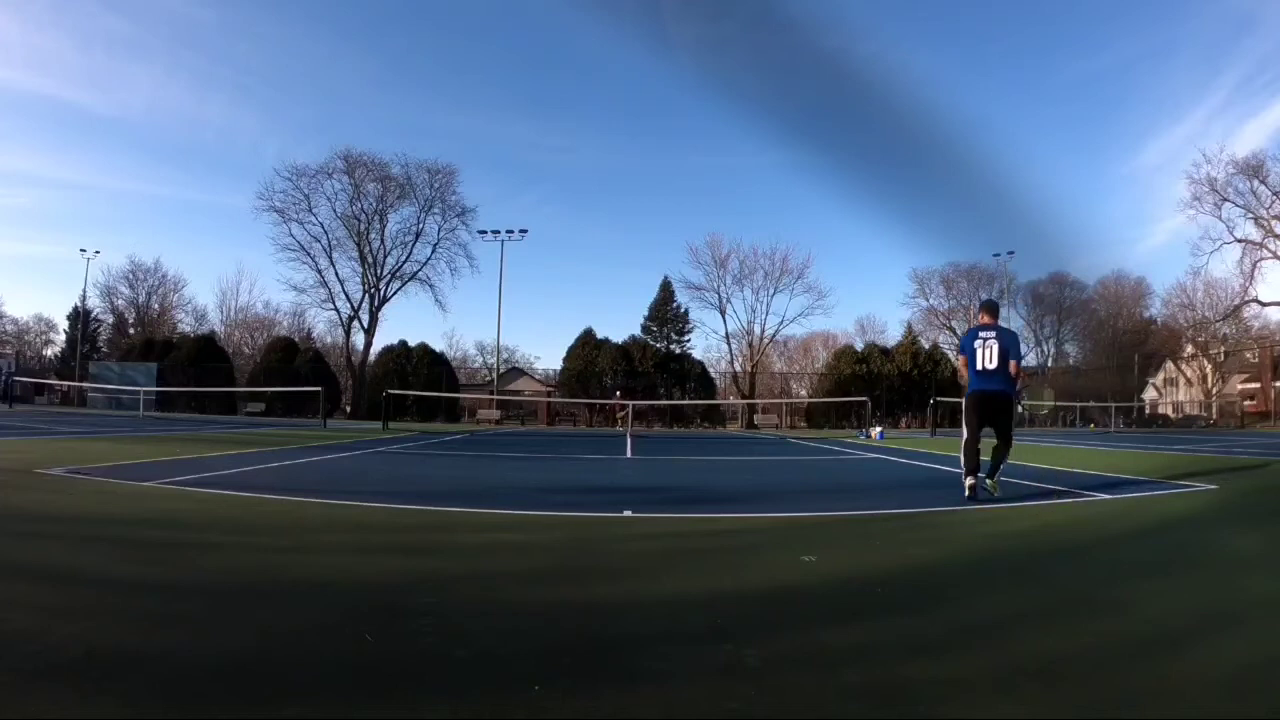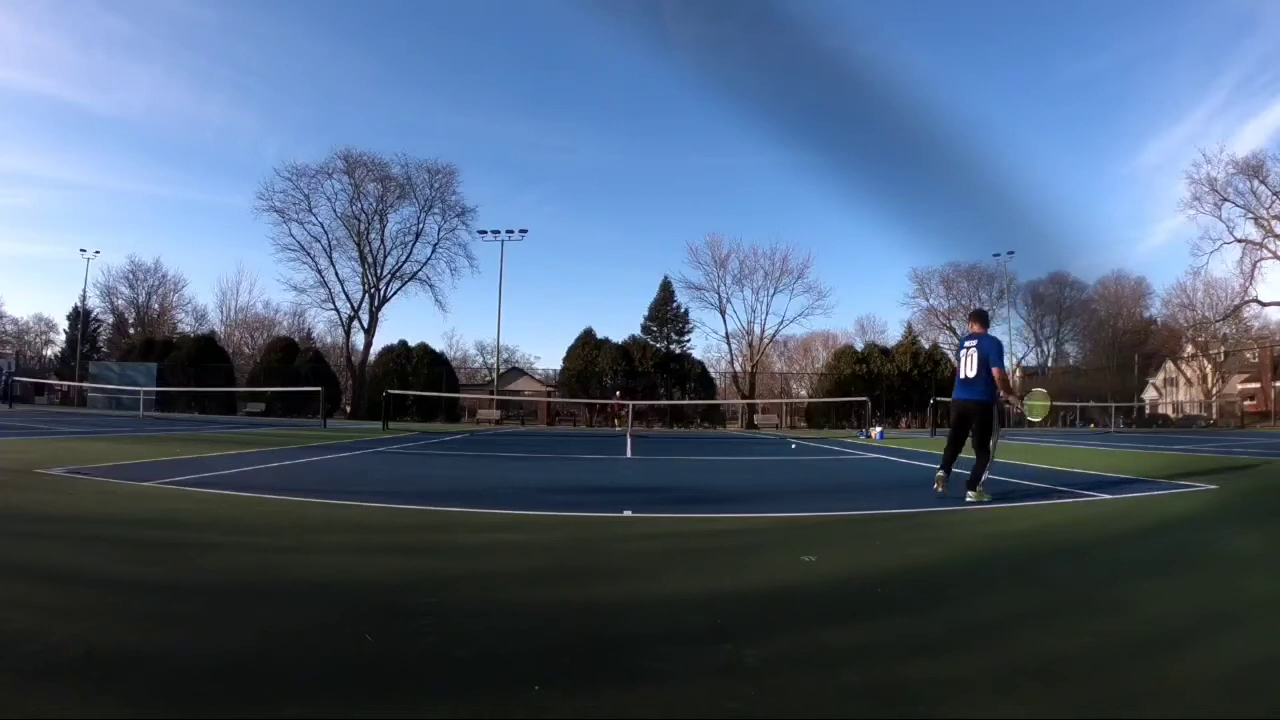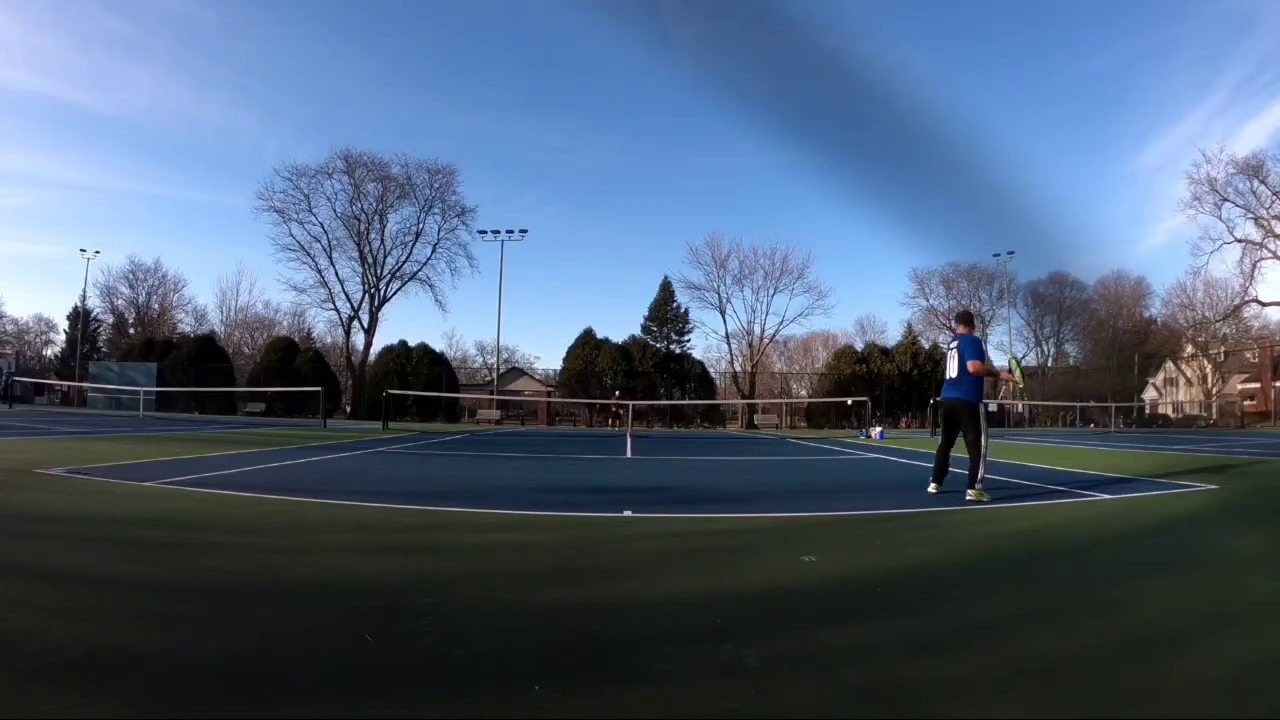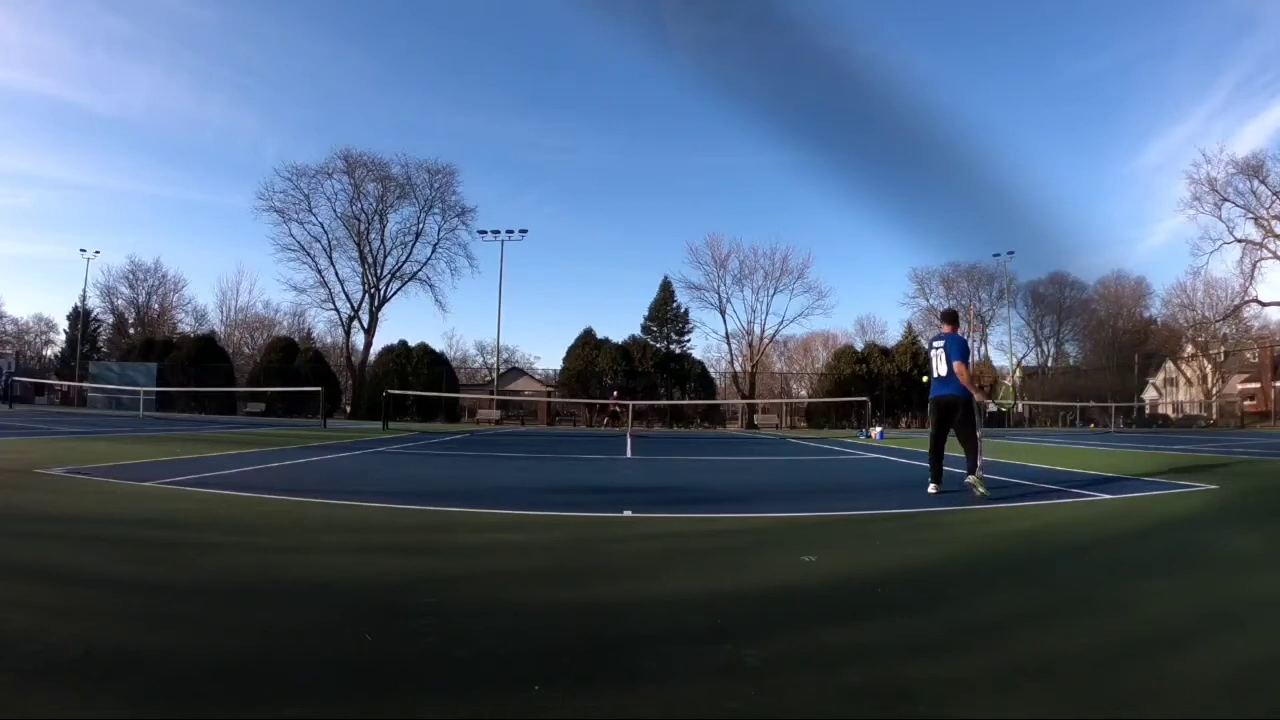
dt=0.2s
person 1, frame 1
left shoulder: (969, 335)
right shoulder: (1009, 335)
left elbow: (962, 365)
right elbow: (1014, 369)
right wrist: (1013, 387)
left hip: (975, 393)
right hip: (1002, 394)
left knee: (971, 439)
right knee: (1004, 440)
left ankle: (970, 477)
right ankle: (991, 478)
person 1, frame 2
left shoulder: (963, 343)
right shoulder: (992, 342)
right elbow: (998, 374)
right wrist: (1010, 394)
left hip: (959, 400)
right hip: (982, 402)
left knee: (953, 443)
right knee: (984, 448)
left ankle: (942, 472)
right ankle: (974, 489)
person 1, frame 3
left shoulder: (953, 343)
right shoulder: (972, 341)
right elbow: (974, 367)
left wrist: (997, 373)
right wrist: (1000, 374)
left hip: (946, 400)
right hip: (968, 401)
left knee: (945, 444)
right knee: (976, 446)
left ankle: (935, 482)
right ankle: (974, 488)
person 1, frame 4
left shoulder: (933, 342)
right shoulder: (958, 341)
right elbow: (959, 368)
right wrist: (975, 391)
left hip: (936, 398)
right hip: (959, 398)
left knee: (936, 443)
right knee: (970, 441)
left ankle: (935, 483)
right ankle: (973, 476)
